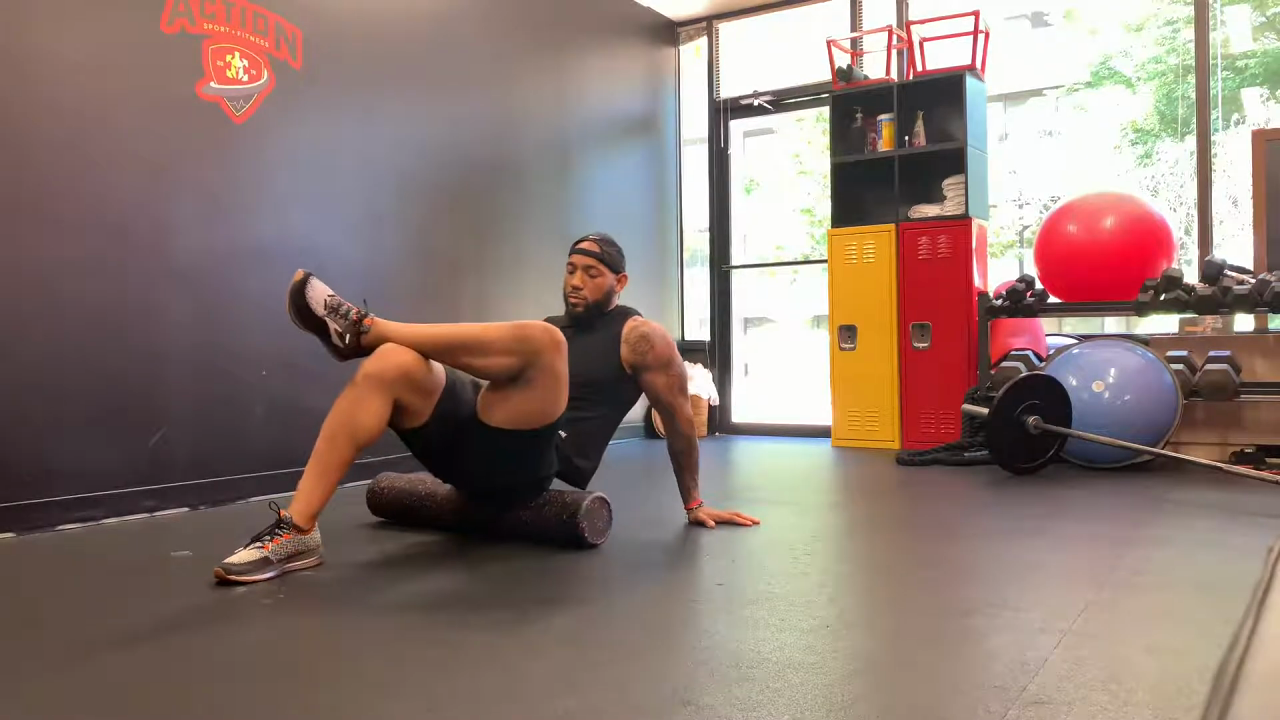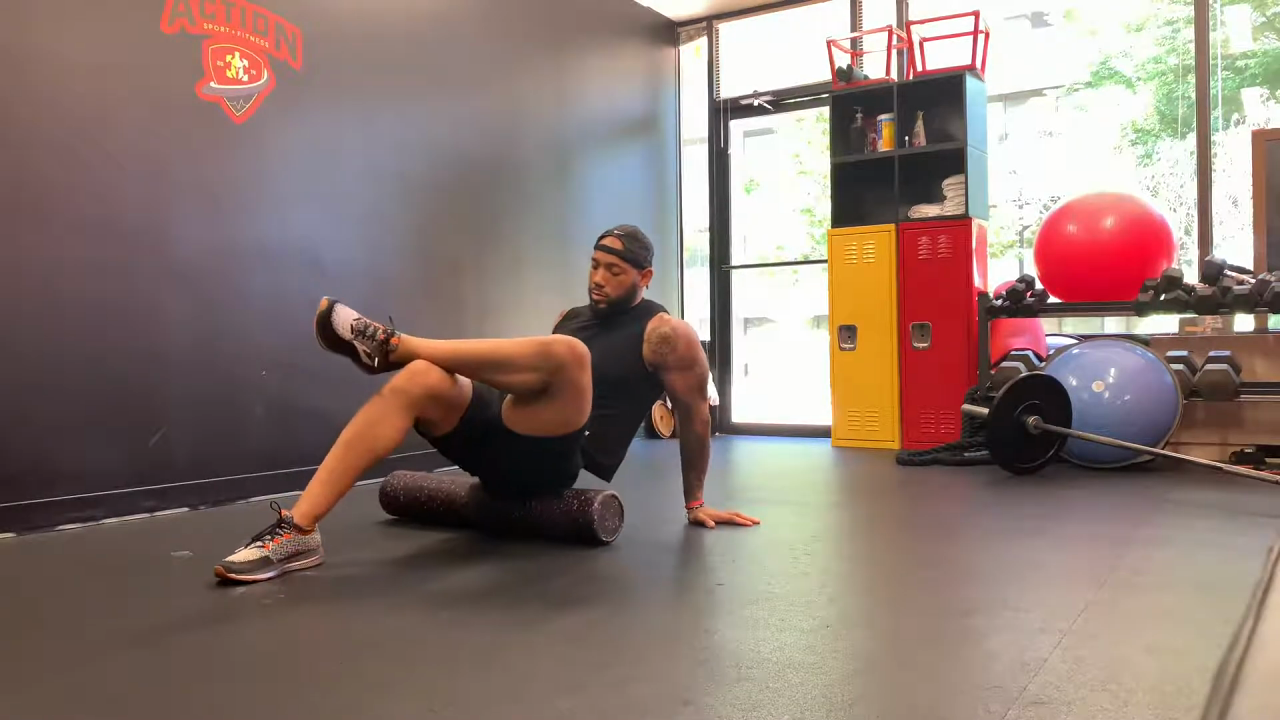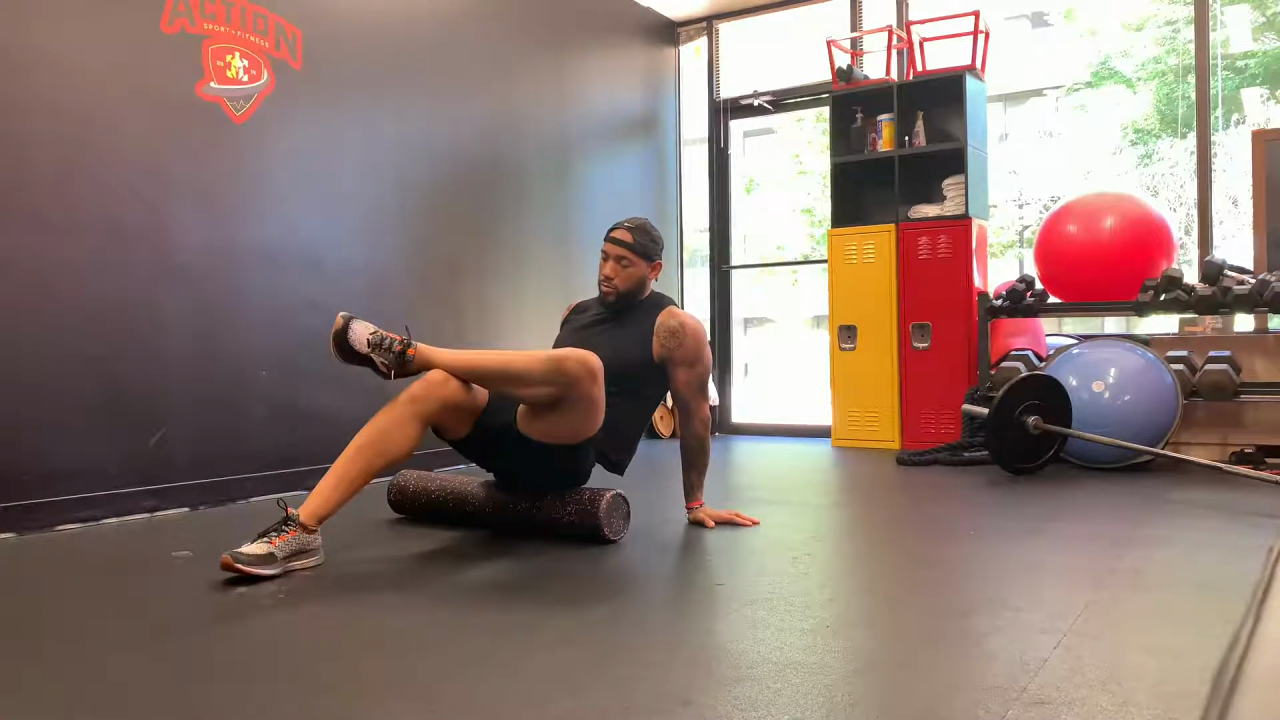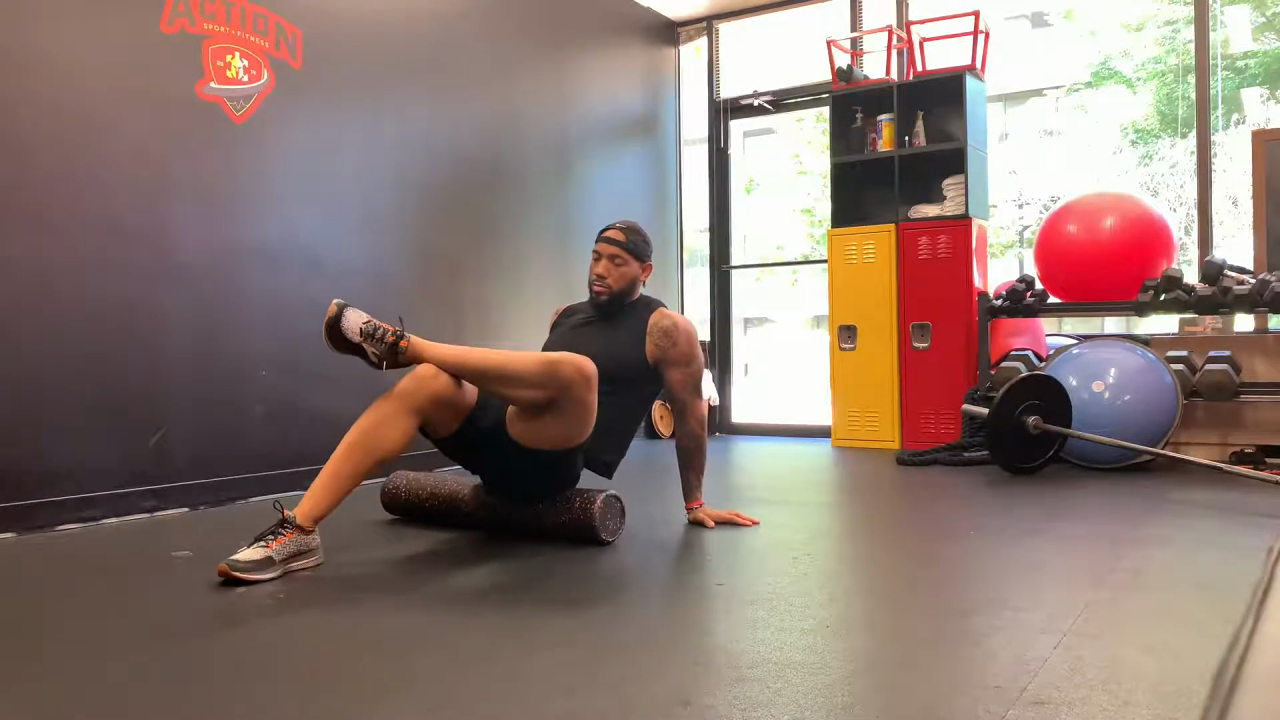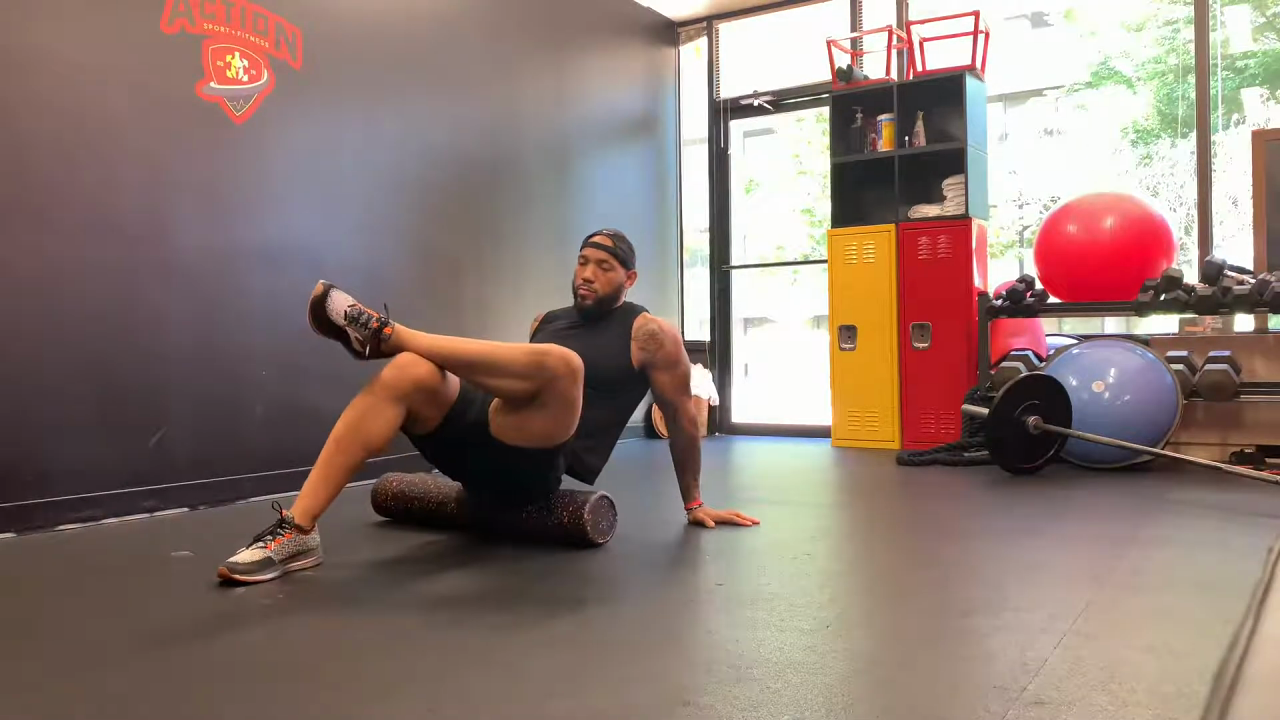
dt=0.4s
person 1, frame 1
left shoulder: (640, 337)
right shoulder: (556, 327)
left elbow: (678, 416)
left wrist: (693, 502)
left hip: (523, 464)
right hip: (472, 442)
left knee: (540, 339)
right knee: (392, 365)
left ankle: (364, 328)
right ankle: (297, 530)
person 1, frame 2
left shoulder: (665, 334)
right shoulder: (572, 318)
left elbow: (694, 415)
left wrist: (695, 502)
left hip: (551, 460)
right hip: (502, 435)
left knee: (566, 352)
right knee: (419, 381)
left ankle: (393, 344)
right ankle: (298, 530)
person 1, frame 3
left shoulder: (674, 328)
right shoulder: (578, 312)
left elbow: (695, 414)
left wrist: (695, 503)
left hip: (564, 457)
right hip: (515, 431)
left knee: (581, 365)
right knee: (435, 390)
left ankle: (411, 352)
right ankle: (302, 529)
person 1, frame 4
left shoulder: (664, 329)
right shoulder: (567, 316)
left elbow: (690, 414)
left wrist: (695, 503)
left hip: (554, 460)
right hip: (505, 430)
left knee: (575, 370)
right knee: (425, 383)
left ankle: (403, 343)
right ankle: (299, 530)
person 1, frame 5
left shoulder: (649, 335)
right shoulder: (548, 321)
left elbow: (681, 417)
left wrist: (693, 503)
left hip: (534, 463)
right hip: (482, 438)
left knee: (562, 363)
right knee: (407, 373)
left ankle: (387, 333)
right ankle: (297, 531)
